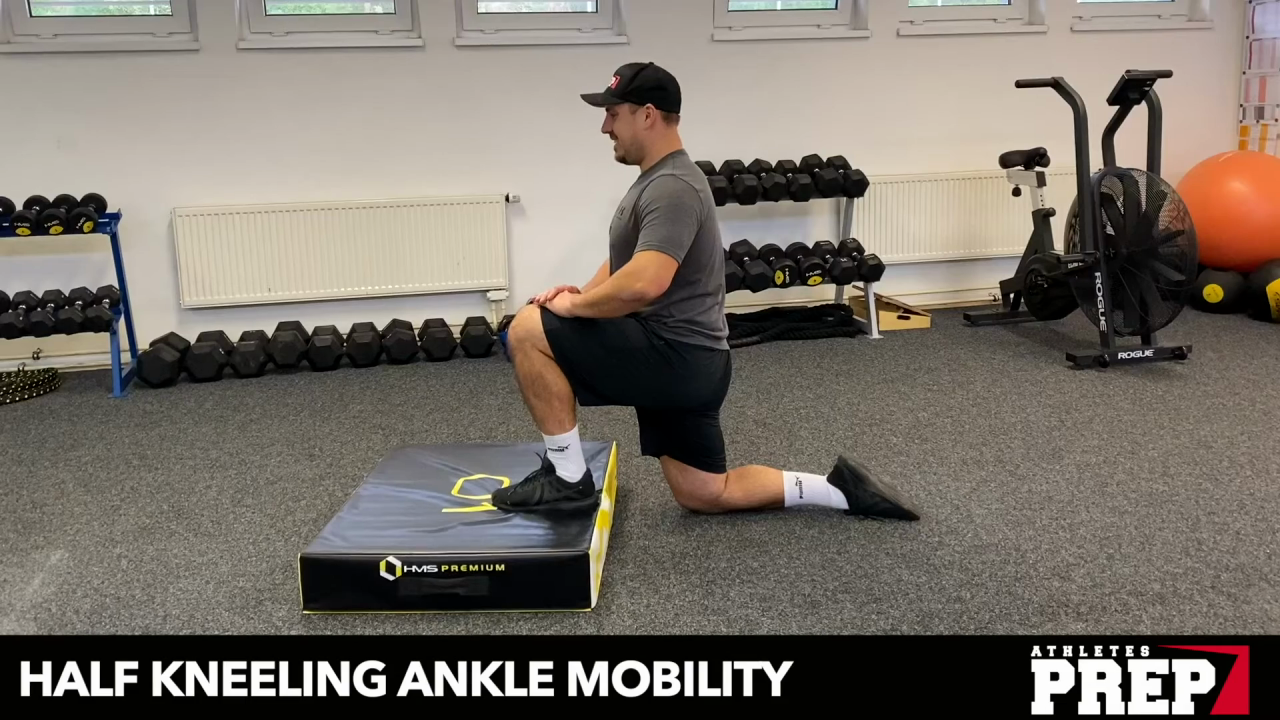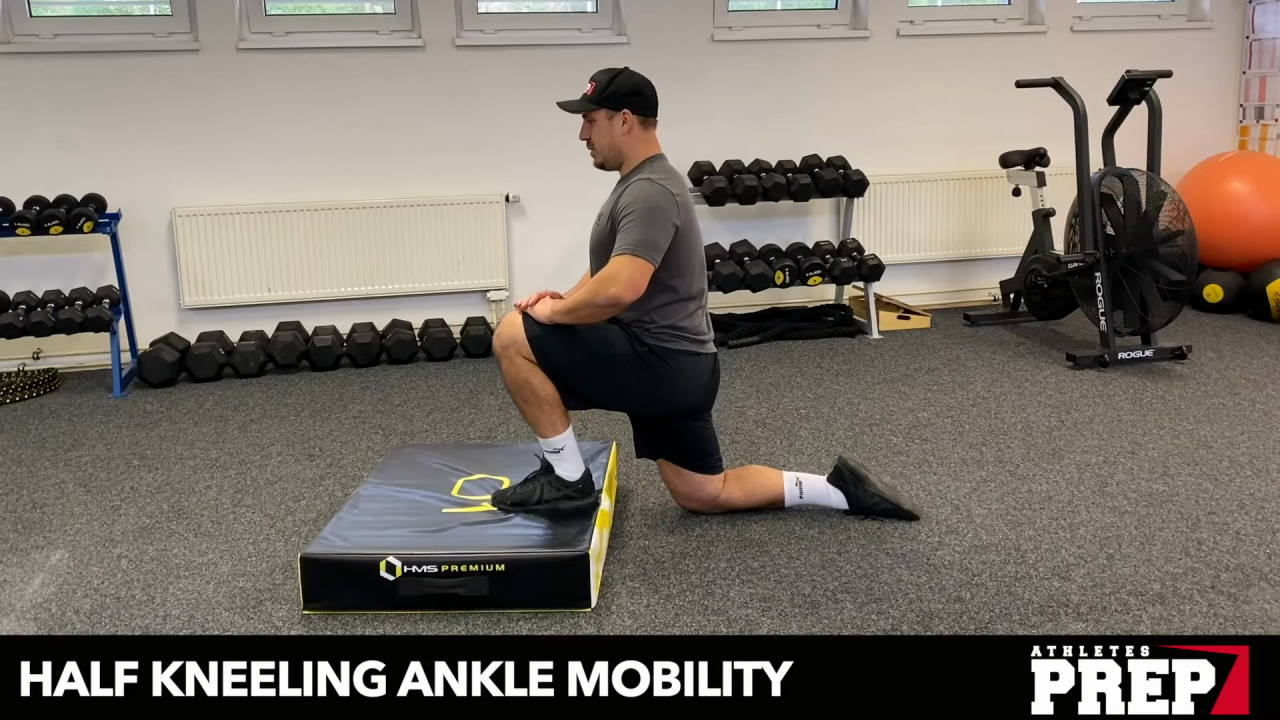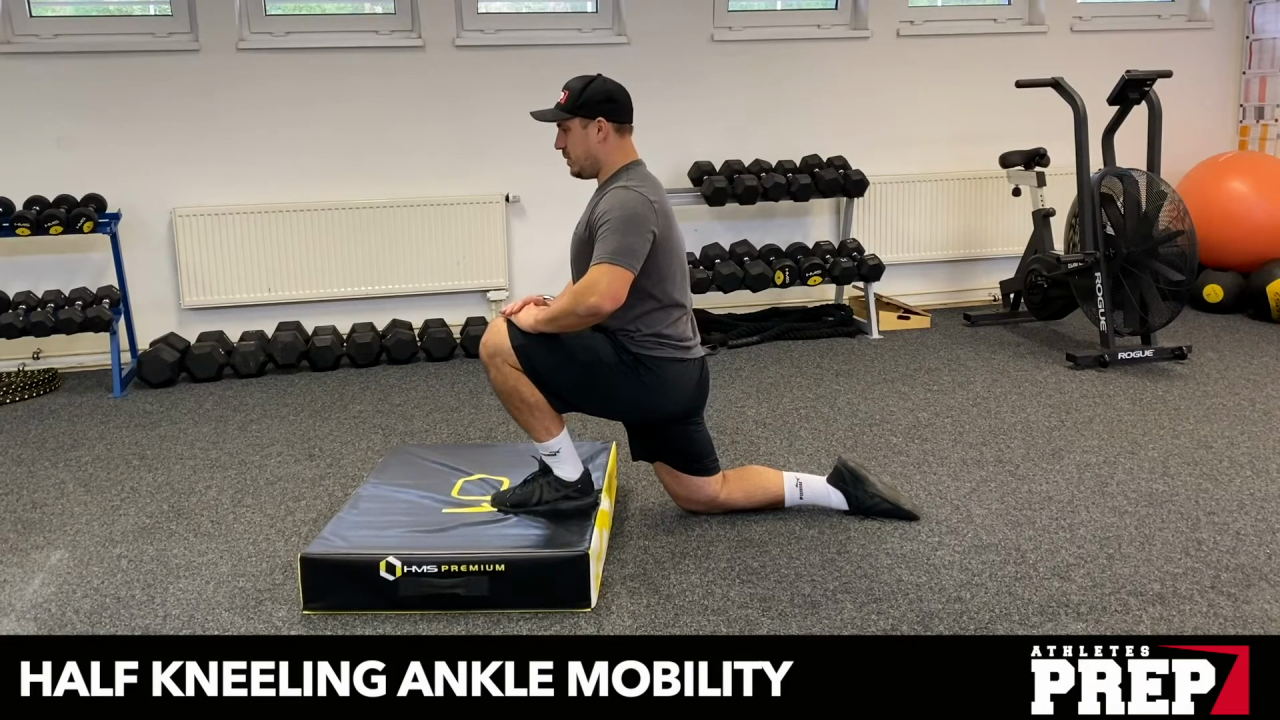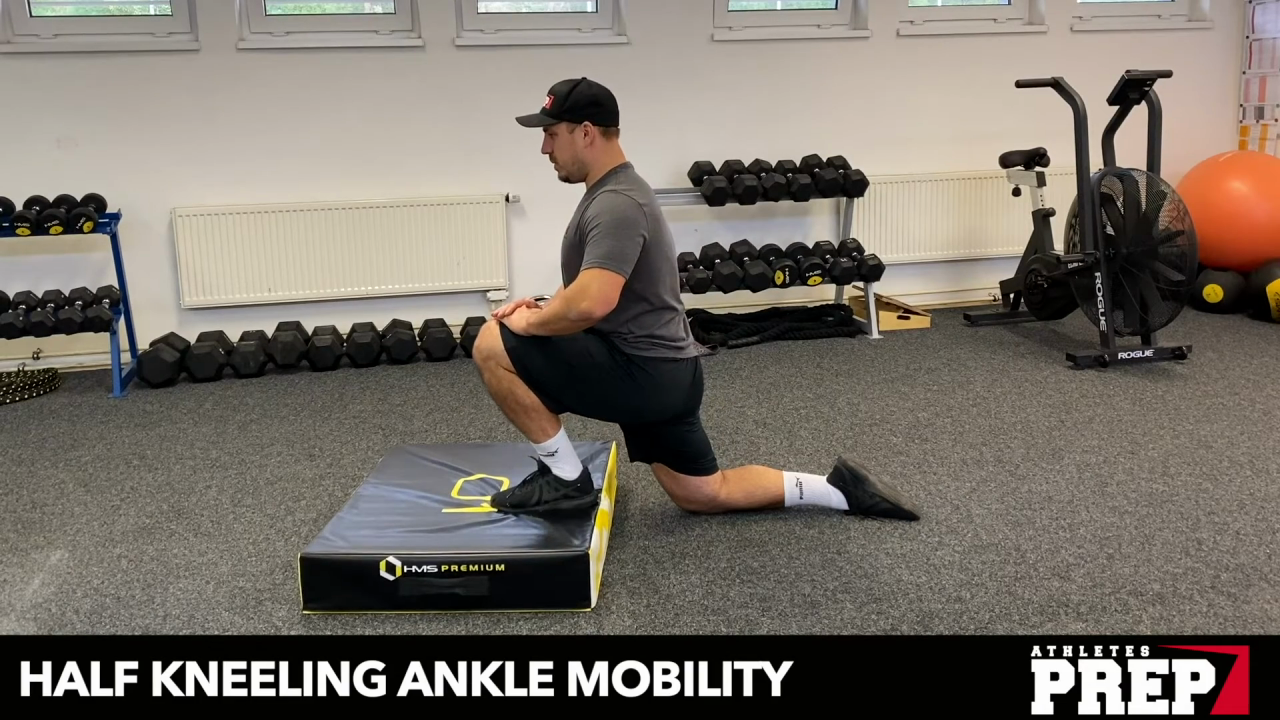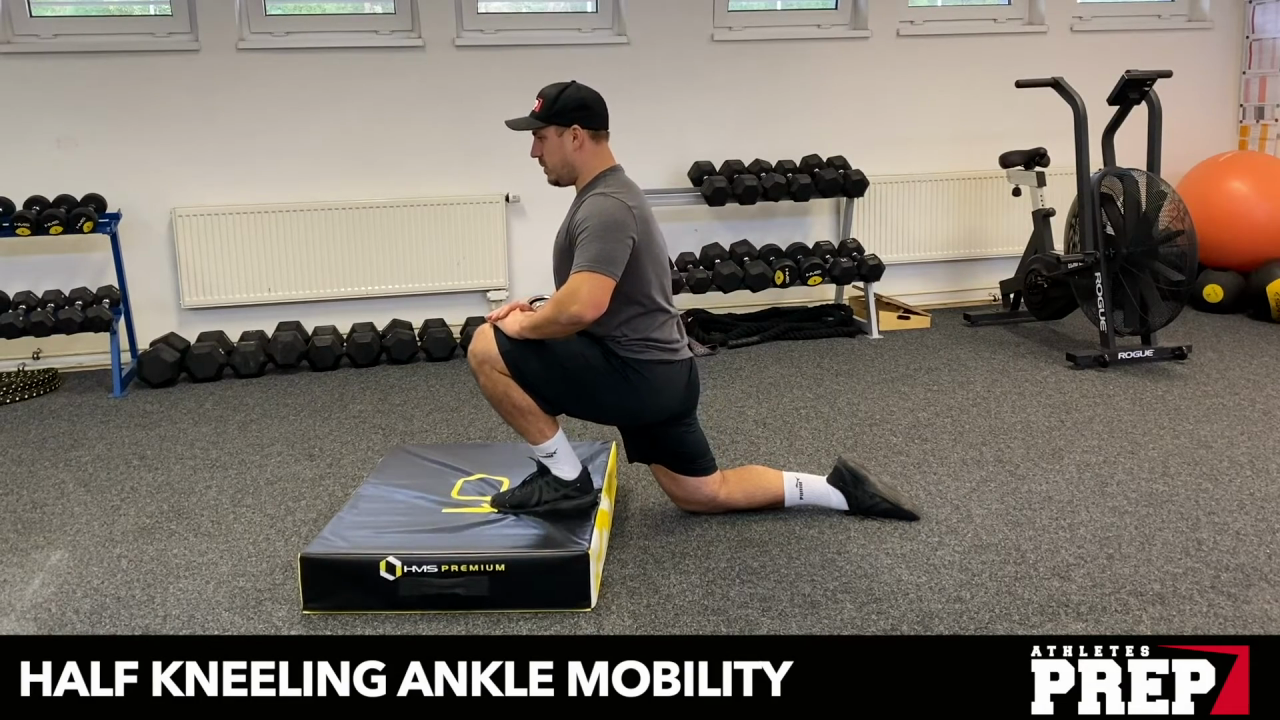
dt=1s
person 1, frame 1
left shoulder: (672, 188)
right shoulder: (659, 179)
left elbow: (643, 285)
right elbow: (625, 260)
left wrist: (574, 306)
right wrist: (582, 293)
left hip: (671, 357)
right hip: (682, 359)
left knee: (528, 329)
right knee: (705, 495)
left ankle: (567, 479)
right ankle: (841, 490)
person 1, frame 2
left shoulder: (649, 192)
right shoulder: (643, 183)
left elbow: (620, 289)
right elbow: (610, 267)
left wrist: (556, 312)
right wrist: (566, 298)
left hip: (658, 364)
right hip: (676, 365)
left knee: (514, 334)
right knee: (704, 494)
left ankle: (567, 479)
right ankle: (839, 489)
person 1, frame 3
left shoulder: (627, 200)
right shoulder: (626, 190)
left elbow: (601, 299)
right elbow: (597, 278)
left wrist: (539, 321)
right wrist: (552, 304)
left hip: (645, 372)
right hip: (667, 372)
left knee: (499, 342)
right knee: (706, 495)
left ankle: (566, 479)
right ankle: (837, 489)
person 1, frame 4
left shoulder: (616, 204)
right shoulder: (614, 193)
left elbow: (592, 303)
right elbow: (592, 284)
left wrist: (530, 323)
right wrist: (544, 306)
left hip: (639, 373)
right hip: (662, 372)
left knee: (492, 344)
right knee: (705, 494)
left ankle: (565, 478)
right ankle: (838, 489)
person 1, frame 5
left shoulder: (606, 208)
right shoulder: (607, 195)
left elbow: (583, 307)
right elbow: (587, 289)
left wrist: (523, 327)
right wrist: (538, 310)
left hip: (634, 375)
right hip: (659, 373)
left knee: (487, 347)
right knee: (705, 494)
left ankle: (565, 479)
right ankle: (838, 490)
